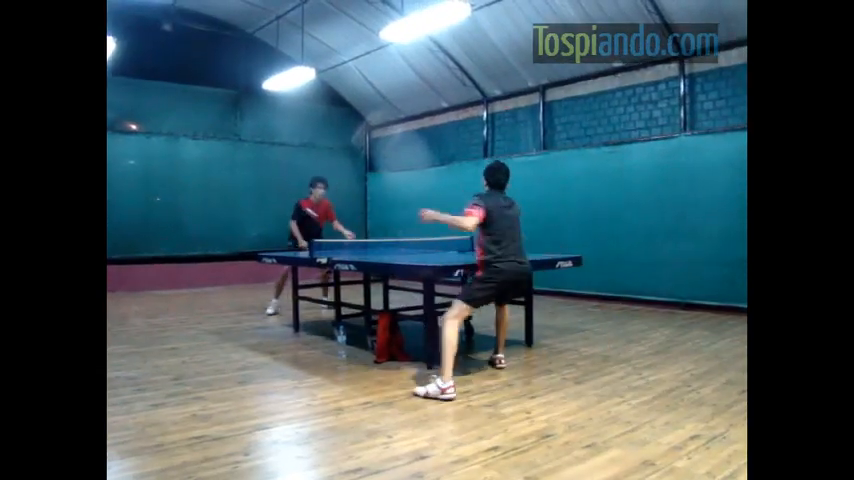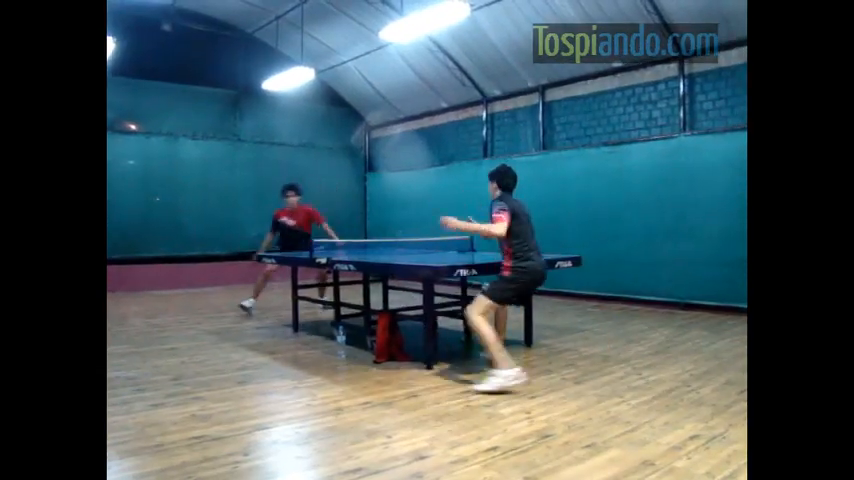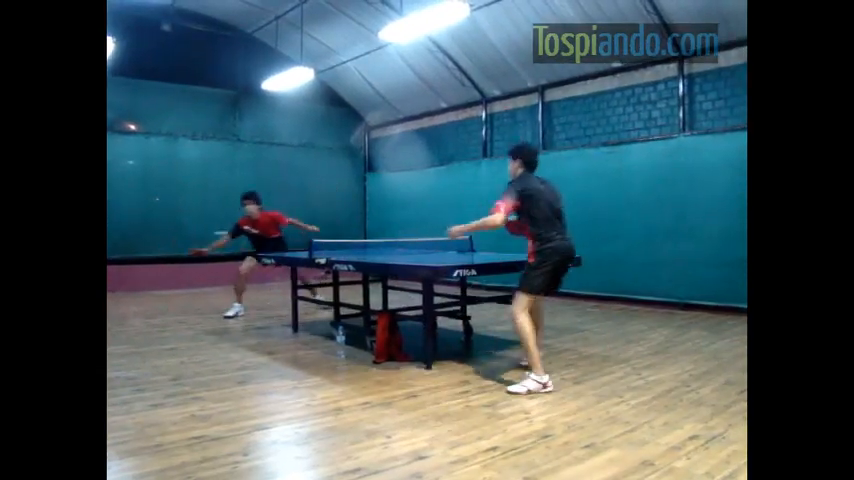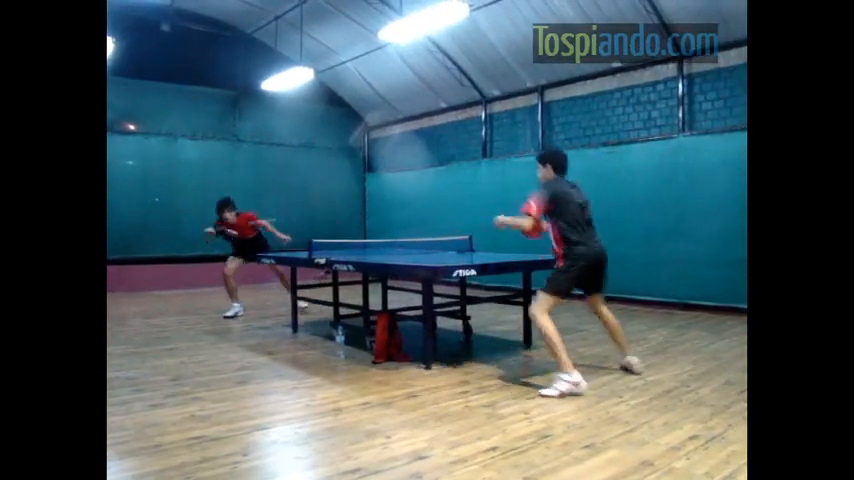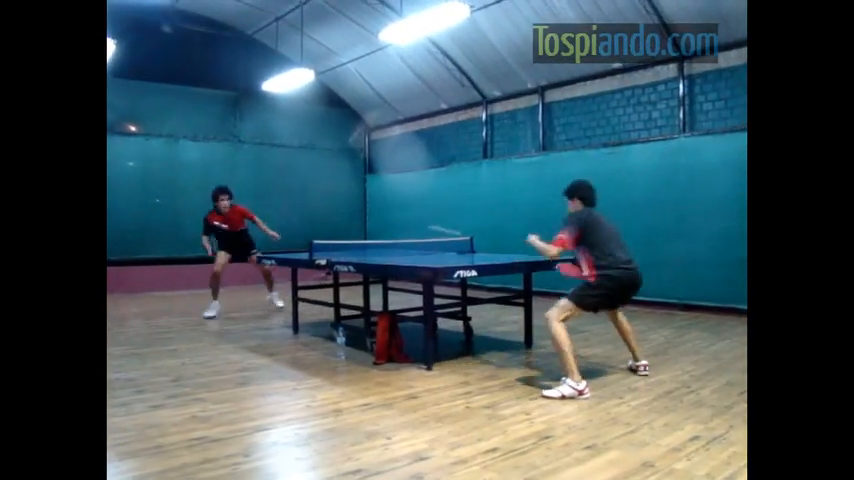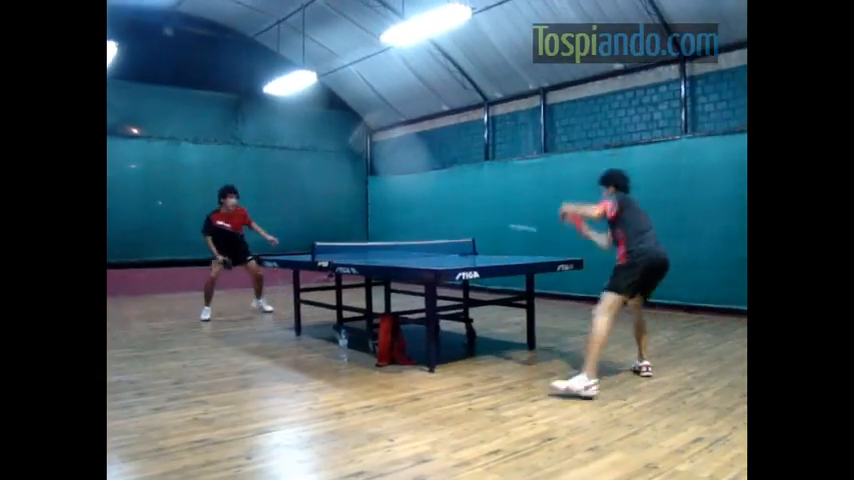
dt=0.2s
person 1, frame 1
left shoulder: (482, 200)
right shoulder: (513, 206)
left elbow: (469, 224)
left wrist: (437, 216)
left hip: (496, 270)
right hip: (522, 271)
left knee: (452, 318)
right knee: (500, 303)
left ankle: (444, 382)
right ankle: (498, 355)
person 1, frame 2
left shoulder: (501, 204)
right shoulder: (518, 206)
left elbow: (499, 231)
left wrist: (460, 225)
right wrist: (478, 227)
left hip: (519, 270)
right hip: (536, 269)
left knee: (474, 313)
right knee: (498, 302)
left ankle: (506, 370)
right ankle: (499, 358)
person 1, frame 3
left shoulder: (517, 187)
right shoulder: (546, 186)
left elbow: (496, 219)
left wrist: (462, 228)
right wrist: (517, 224)
left hip: (545, 252)
right hip: (564, 248)
left knee: (519, 311)
right knee: (533, 297)
left ankle: (539, 376)
right ankle: (533, 356)
person 1, frame 4
left shoulder: (547, 190)
right shoulder: (574, 190)
left elbow: (525, 224)
left wrist: (503, 221)
right wrist: (549, 226)
left hip: (575, 258)
right hip: (596, 254)
left knee: (538, 311)
right knee: (597, 305)
left ankle: (571, 377)
right ankle: (629, 358)
person 1, frame 5
left shoulder: (577, 218)
right shoulder: (601, 222)
left elbow: (552, 252)
left wrist: (534, 241)
right wrist: (580, 269)
left hip: (607, 278)
right hip: (632, 277)
left knee: (554, 317)
right knee: (613, 310)
left ankle: (575, 383)
right ankle: (638, 362)
person 1, frame 6
left shoulder: (619, 200)
right shoulder: (631, 208)
left elbow: (593, 212)
right elbow: (607, 243)
left wrist: (568, 209)
right wrist: (584, 229)
left hip: (637, 259)
right hip: (659, 259)
left knee: (603, 312)
right knee: (635, 304)
left ankle: (587, 379)
right ankle: (643, 362)
person 2, frame 1
left shoulder: (327, 205)
right shoulder: (301, 204)
left elbow: (334, 222)
right elbow: (293, 223)
left wrist: (345, 232)
right wrist: (300, 240)
right hip: (299, 243)
left knee: (326, 270)
right knee: (286, 270)
left ankle: (325, 299)
right ankle: (275, 302)
person 2, frame 2
left shoulder: (308, 210)
right shoulder: (279, 214)
left elbow: (323, 223)
right elbow: (271, 234)
left wrist: (335, 238)
right wrist: (261, 250)
left hip: (304, 248)
right hip: (285, 249)
left knee: (322, 272)
right knee: (268, 271)
left ankle: (322, 299)
right ankle: (251, 301)
person 2, frame 3
left shoulder: (271, 216)
right shoulder: (242, 223)
left elbow: (289, 221)
right elbow: (228, 237)
left wrist: (307, 227)
right wrist: (209, 249)
left hip: (279, 249)
right hip: (260, 251)
right knee: (242, 272)
left ankle: (316, 297)
right ankle: (238, 306)
person 2, frame 4
left shoulder: (247, 217)
right shoulder: (220, 225)
left elbow: (263, 223)
right elbow: (211, 231)
left wrist: (279, 235)
right wrist: (209, 231)
left hip: (260, 247)
right hip: (240, 251)
left knee: (279, 271)
right knee: (227, 273)
right ankle: (236, 306)
person 2, frame 5
left shoulder: (239, 210)
right shoulder: (209, 218)
left elbow: (254, 218)
right elbow: (205, 237)
left wrist: (269, 231)
right wrist: (208, 248)
left hip: (245, 243)
right hip: (225, 247)
left knee: (266, 269)
right knee: (216, 271)
left ankle: (272, 294)
right ankle: (214, 304)
person 2, frame 6
left shoulder: (241, 212)
right shoulder: (212, 218)
left elbow: (252, 225)
right elbow: (208, 237)
left wrist: (267, 236)
right wrist: (217, 255)
left hip: (241, 249)
right hip: (222, 251)
left knee: (258, 275)
right knee: (212, 277)
left ankle: (259, 301)
right ankle: (207, 309)
